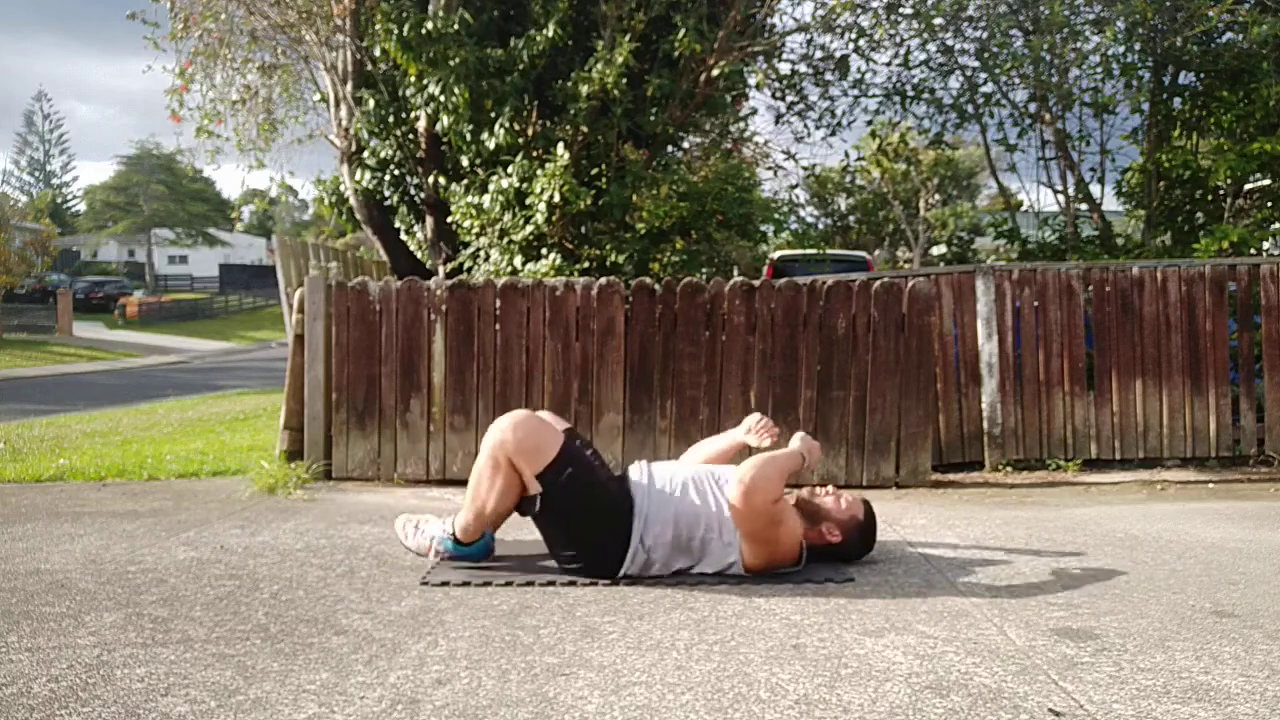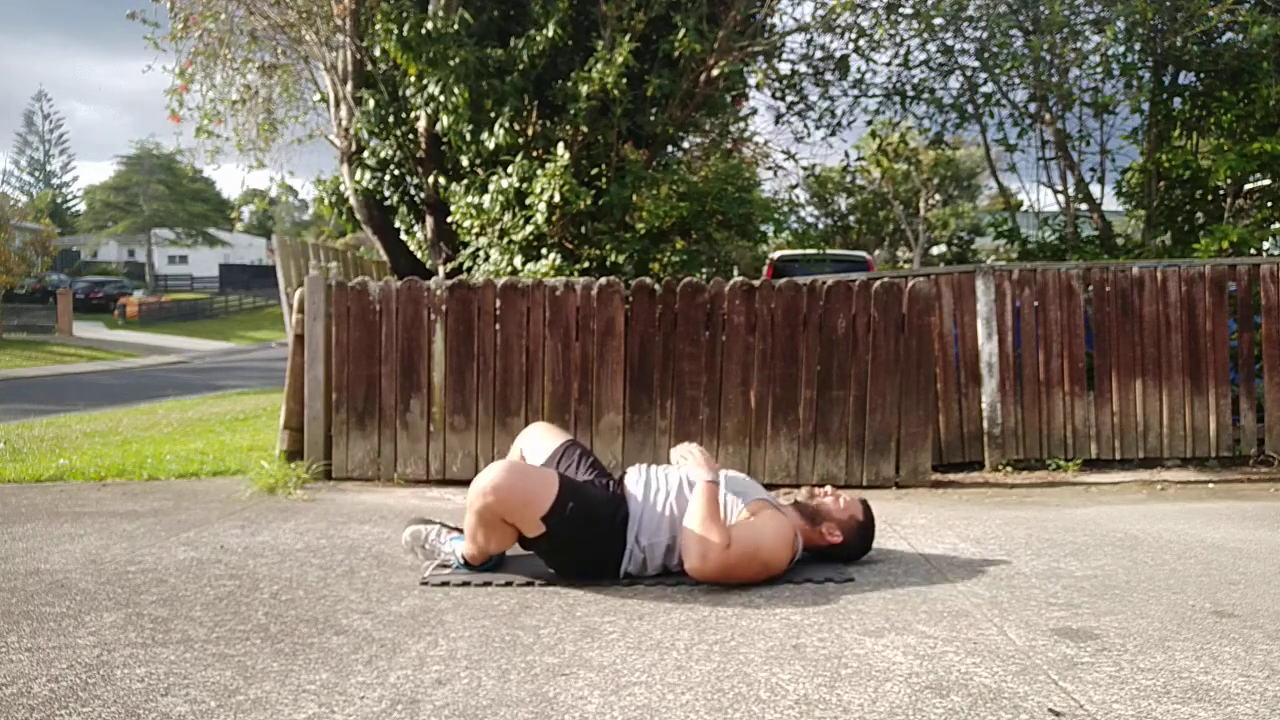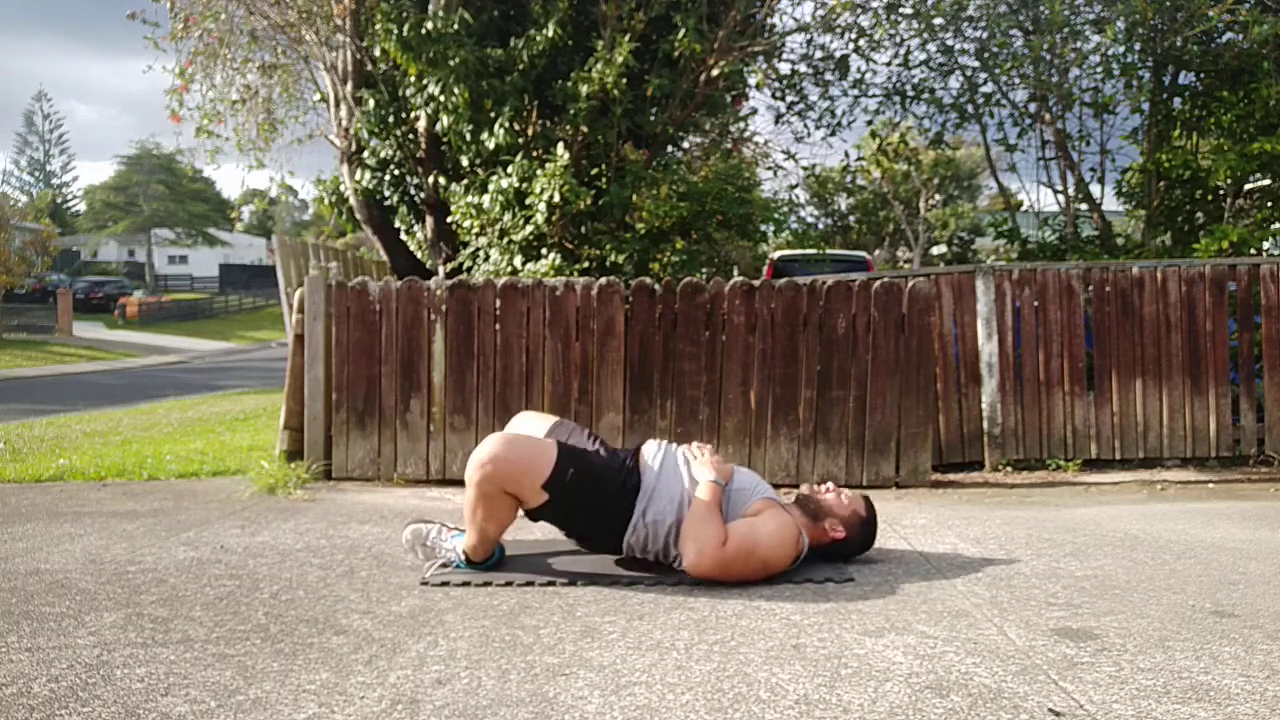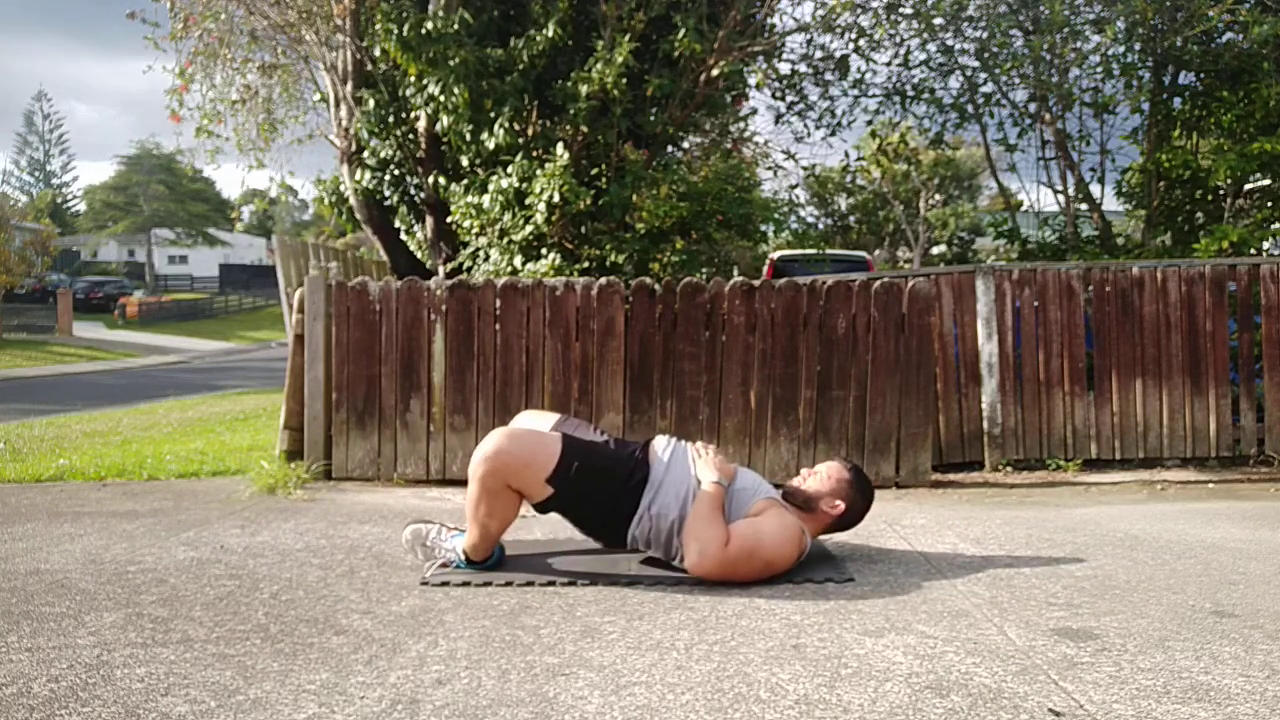
dt=1s
person 1, frame 1
left shoulder: (782, 538)
right shoulder: (767, 502)
left elbow: (745, 490)
right elbow: (694, 459)
left wrist: (797, 454)
right wrist: (744, 434)
left hip: (610, 538)
right hip: (620, 500)
left knee: (515, 429)
right knee: (542, 424)
left ankle: (462, 536)
right ankle: (474, 519)
person 1, frame 2
left shoulder: (779, 539)
right shoulder: (769, 511)
left elbow: (703, 558)
left wrist: (706, 477)
right wrist: (691, 467)
left hip: (609, 536)
right hip: (614, 496)
left knee: (498, 485)
right knee: (536, 434)
left ankle: (470, 554)
right ankle: (486, 530)
person 1, frame 3
left shoulder: (783, 538)
right shoulder: (776, 513)
left elbow: (701, 557)
left wrist: (709, 482)
right wrist: (710, 473)
left hip: (618, 505)
right hip: (628, 469)
left knee: (496, 456)
right knee: (525, 425)
left ankle: (472, 552)
right ankle: (482, 530)
person 1, frame 4
left shoulder: (786, 534)
right shoulder: (775, 507)
left elbow: (702, 559)
left wrist: (713, 481)
right wrist: (716, 475)
left hip: (624, 497)
right hip: (635, 464)
left knee: (499, 451)
right knee: (527, 425)
left ankle: (472, 552)
right ankle: (480, 532)
